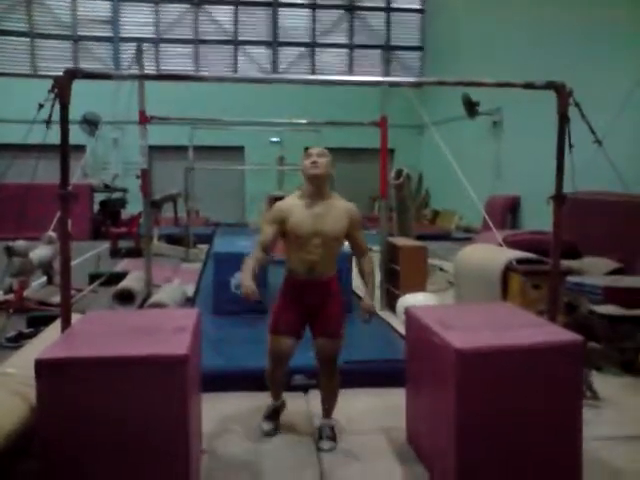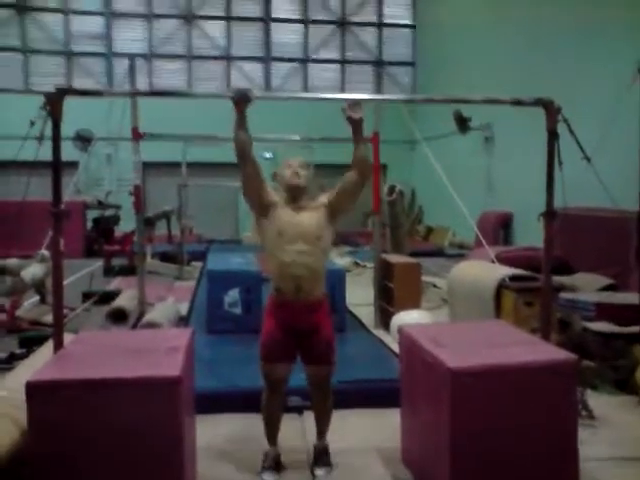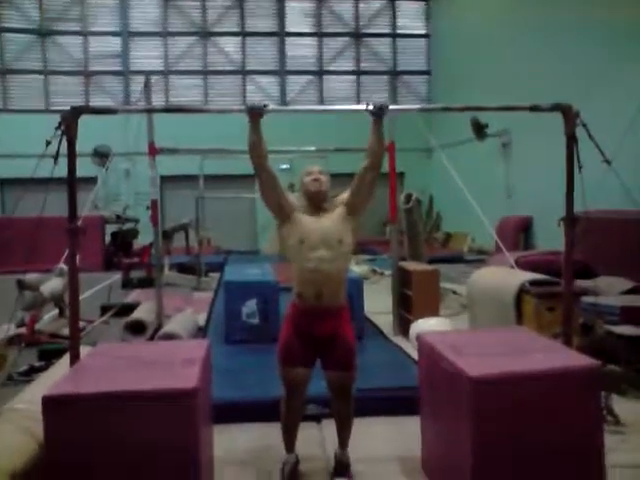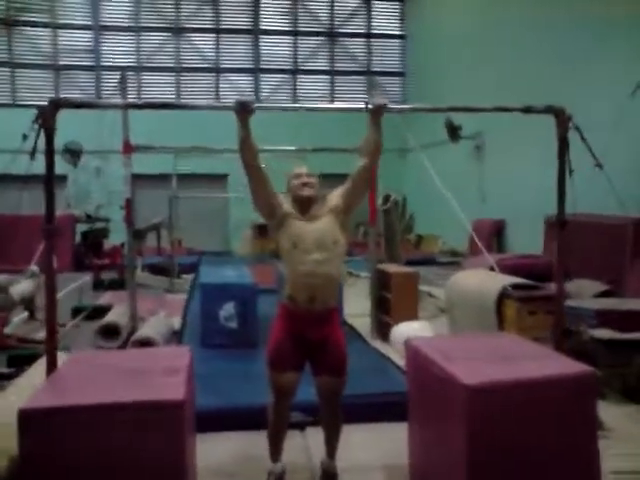
dt=0.7s
person 1, frame 1
left shoulder: (347, 211)
right shoulder: (283, 209)
left elbow: (362, 253)
right elbow: (262, 246)
left wrist: (370, 291)
right wrist: (247, 274)
left hip: (328, 290)
right hip: (293, 289)
left knee: (328, 360)
right knee: (278, 355)
left ankle: (327, 422)
right ankle: (276, 402)
person 1, frame 2
left shoulder: (327, 208)
right shoulder: (267, 207)
left elbow: (360, 174)
right elbow: (245, 161)
left wrist: (357, 129)
right wrist: (240, 114)
left hip: (317, 312)
right hip: (279, 312)
left knee: (321, 385)
right knee: (274, 385)
left ankle: (321, 445)
person 1, frame 3
left shoulder: (346, 211)
right shoulder: (288, 212)
left elbow: (371, 166)
right elbow: (261, 168)
left wrist: (377, 123)
right wrist: (254, 124)
left hip: (337, 317)
right hip: (300, 317)
left knee: (342, 389)
right knee: (293, 389)
person 1, frame 4
left shoulder: (337, 209)
right shoulder: (280, 214)
left elbow: (367, 164)
right elbow: (253, 168)
left wrist: (375, 122)
right wrist: (243, 124)
left hip: (328, 321)
right hip: (290, 321)
left knee: (331, 397)
right knee: (282, 395)
